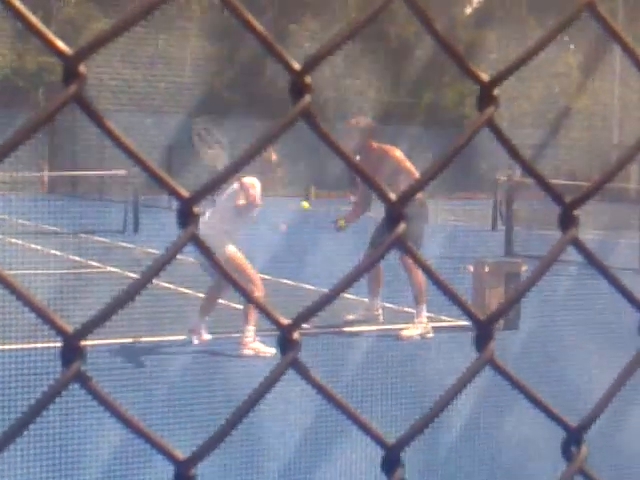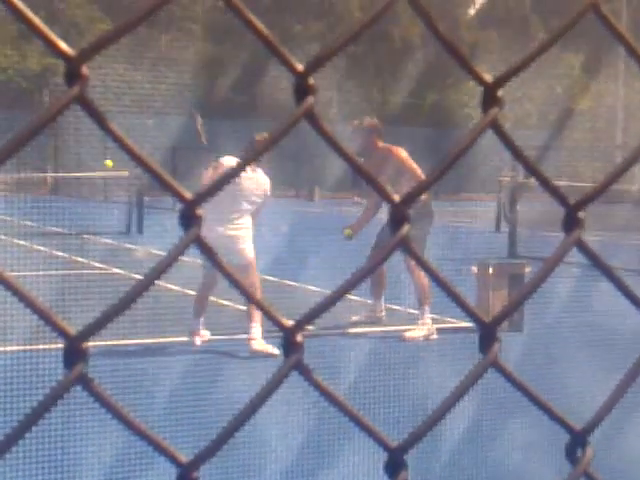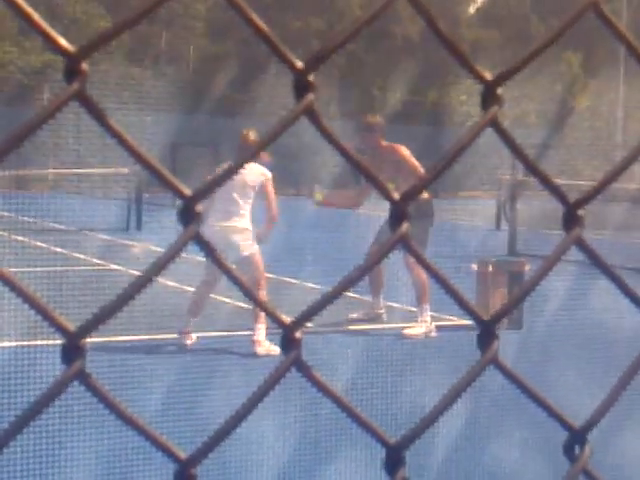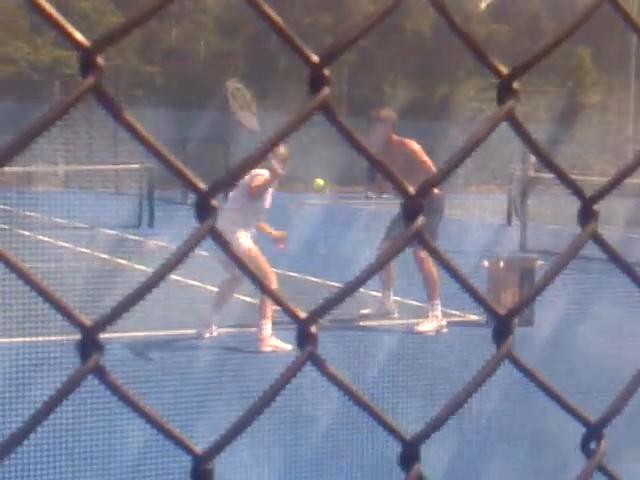
dt=0.3s
person 1, frame 1
left shoulder: (389, 154)
right shoulder: (361, 164)
left elbow: (417, 181)
right elbow: (363, 203)
left wrist: (395, 194)
right wrist: (345, 220)
left hip: (413, 209)
left knee: (407, 259)
left ankle: (422, 321)
right ankle: (374, 309)
person 1, frame 2
left shoulder: (394, 154)
right shoulder: (368, 164)
left elbow: (421, 181)
right elbow: (374, 204)
left wrist: (401, 195)
right wrist: (355, 227)
left hip: (418, 211)
left knee: (412, 262)
right knee: (374, 257)
left ankle: (426, 322)
right ankle: (377, 310)
person 1, frame 3
left shoulder: (397, 152)
right shoulder: (370, 162)
left elbow: (423, 179)
right elbow: (357, 199)
left wrist: (402, 193)
right wrist: (325, 199)
left hip: (419, 208)
left knee: (411, 259)
right knee: (372, 255)
left ankle: (425, 320)
right ankle: (377, 308)
person 1, frame 4
left shoulder: (407, 147)
right shoulder: (381, 153)
left elbow: (433, 175)
right elbow: (380, 187)
left wrist: (413, 189)
left hip: (428, 203)
left knee: (421, 254)
right knee: (384, 251)
left ankle: (436, 316)
right ankle: (387, 304)
person 2, frame 1
left shoulder: (245, 182)
right shoulder: (252, 183)
right elbow: (241, 205)
left hip: (205, 237)
right hip: (217, 240)
left knee: (221, 284)
right knee: (255, 288)
left ankle: (198, 330)
right ankle: (249, 341)
person 2, frame 2
left shoulder: (227, 162)
right shoulder: (265, 183)
left elbow: (206, 187)
left wrist: (208, 172)
left hip: (212, 234)
right hip: (239, 239)
left knee: (208, 282)
right knee: (253, 292)
left ankle: (197, 330)
right ankle: (256, 338)
person 2, frame 3
right shoulder: (263, 173)
right elbow: (273, 214)
right wrist: (264, 233)
left hip: (213, 231)
right hip: (240, 235)
left knee: (208, 282)
right knee: (259, 288)
left ankle: (187, 330)
right ankle: (260, 340)
person 2, frame 4
left shoulder: (258, 176)
right shoulder: (263, 174)
right elbow: (252, 192)
left wrist: (272, 233)
right wrist: (272, 180)
left hip: (221, 234)
right hip: (234, 236)
left knee: (235, 278)
right knee: (270, 283)
left ankle: (210, 326)
right ankle: (266, 337)
